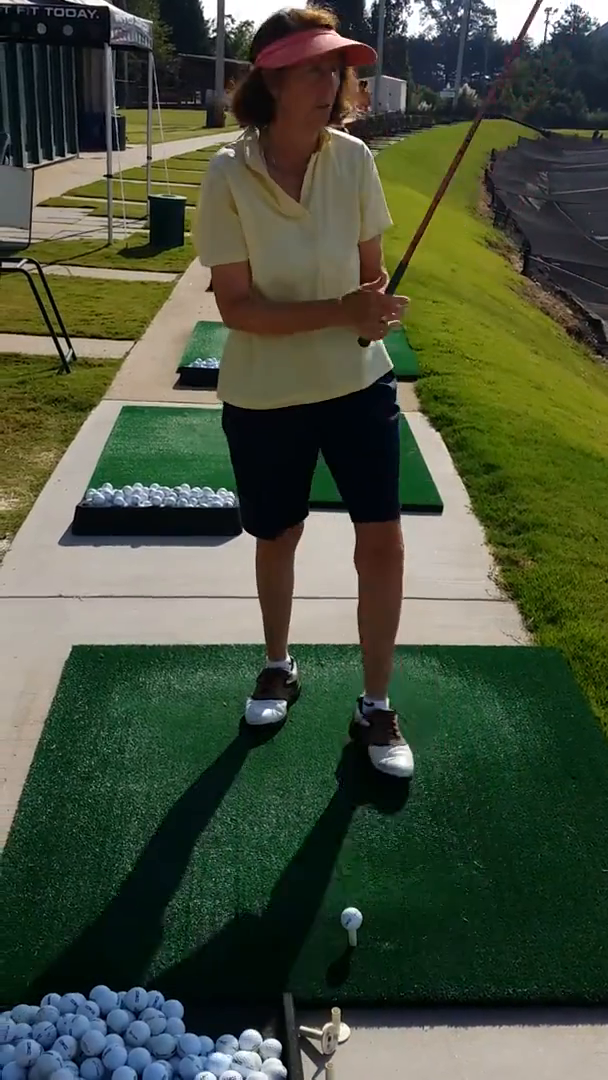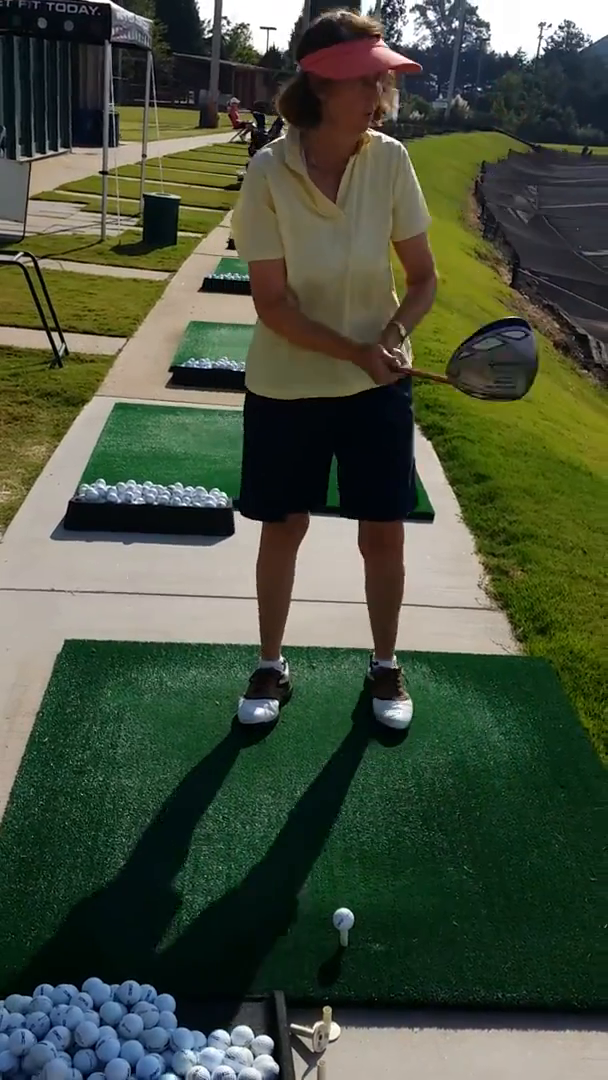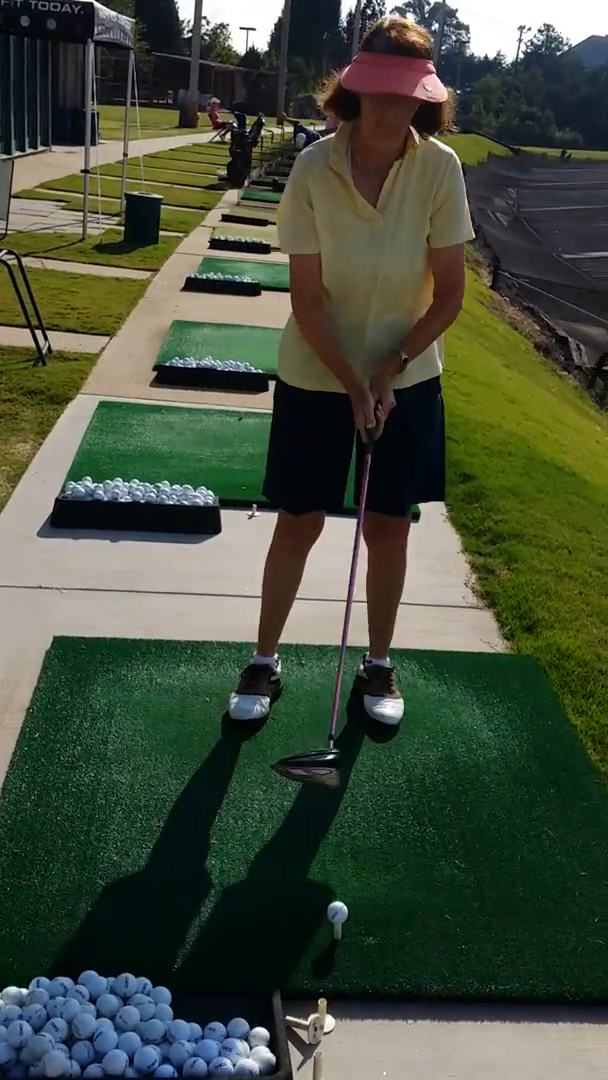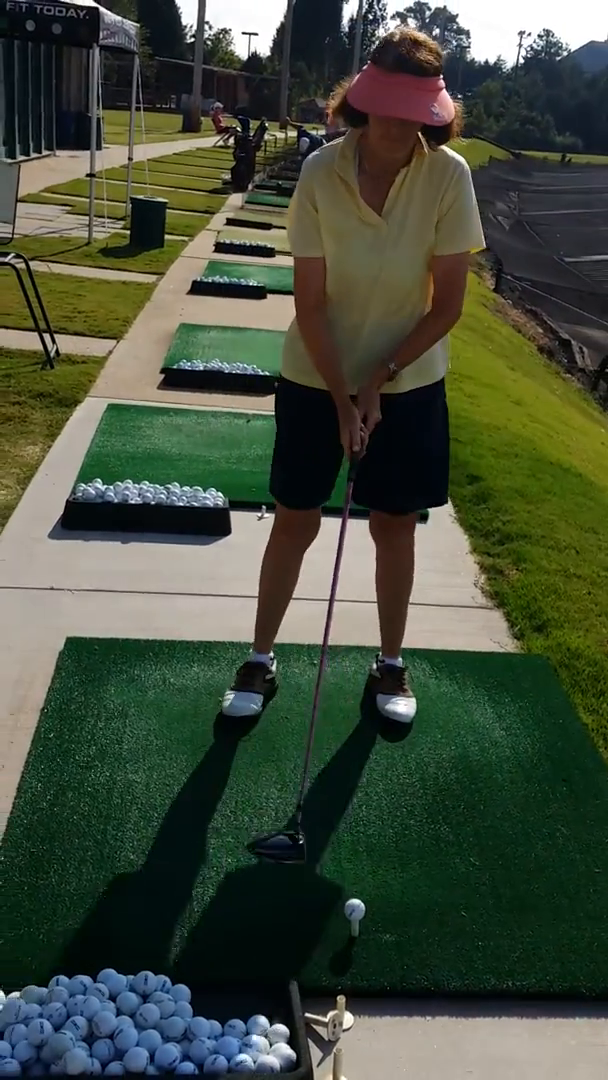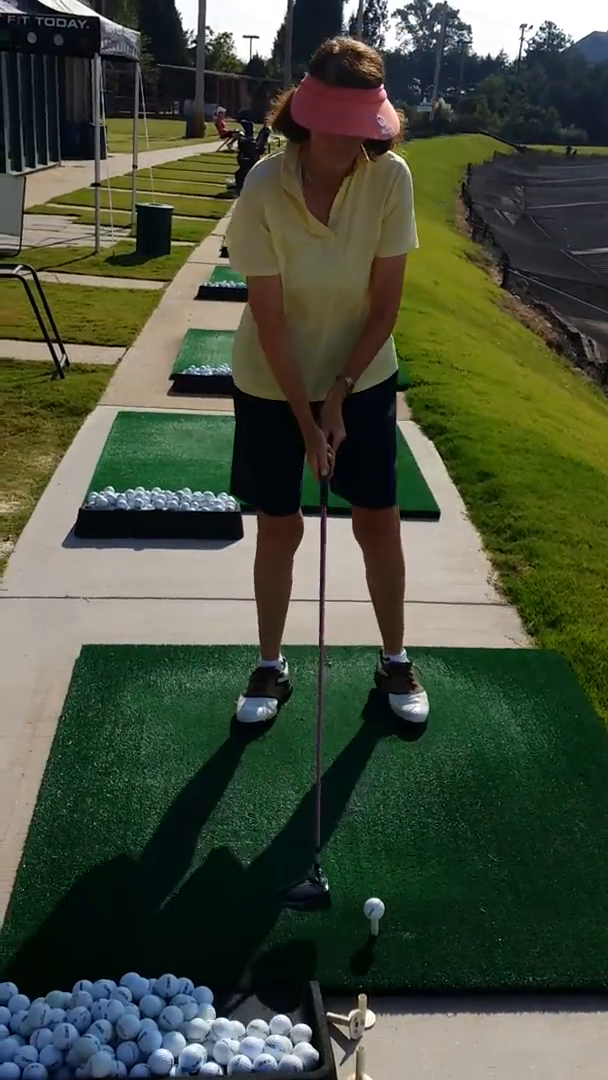
dt=0.4s
person 1, frame 1
left shoulder: (353, 159)
right shoulder: (229, 174)
left elbow: (373, 271)
right elbow: (237, 307)
left wrist: (375, 302)
right wrist: (336, 311)
left hip: (357, 385)
right hip: (265, 396)
left knee: (381, 543)
right knee: (277, 539)
left ankle: (375, 706)
right ankle: (279, 667)
person 1, frame 2
left shoulder: (391, 161)
right shoulder: (270, 172)
left elbow: (423, 277)
right elbow: (272, 303)
left wrist: (392, 336)
right wrist: (355, 352)
left hip: (378, 384)
right hip: (288, 388)
left knee: (383, 534)
right knee: (283, 530)
left ankle: (385, 664)
right ankle: (271, 665)
person 1, frame 3
left shoulder: (440, 168)
right shoulder: (314, 168)
left elbow: (449, 295)
right elbow: (306, 299)
left wrist: (389, 369)
right wrist: (353, 386)
left hip: (407, 381)
right hip: (315, 380)
left knee: (388, 528)
right knee: (297, 526)
left ankle: (377, 664)
right ankle: (264, 660)
person 1, frame 4
left shoulder: (448, 175)
right shoulder: (320, 172)
left elbow: (448, 303)
right elbow: (310, 302)
left wrist: (379, 381)
right wrist: (342, 400)
left hip: (408, 383)
right hip: (313, 379)
left knee: (396, 527)
right knee: (294, 521)
left ankle: (390, 663)
right ankle: (260, 657)
person 1, frame 5
left shoulder: (390, 176)
right shoulder: (263, 186)
left elbow: (385, 304)
right elbow: (269, 319)
left wrist: (338, 395)
right wrist: (305, 419)
left hip: (362, 379)
right hip: (272, 386)
left knee: (379, 522)
right knee: (278, 528)
left ankle: (395, 659)
right ankle: (271, 664)
